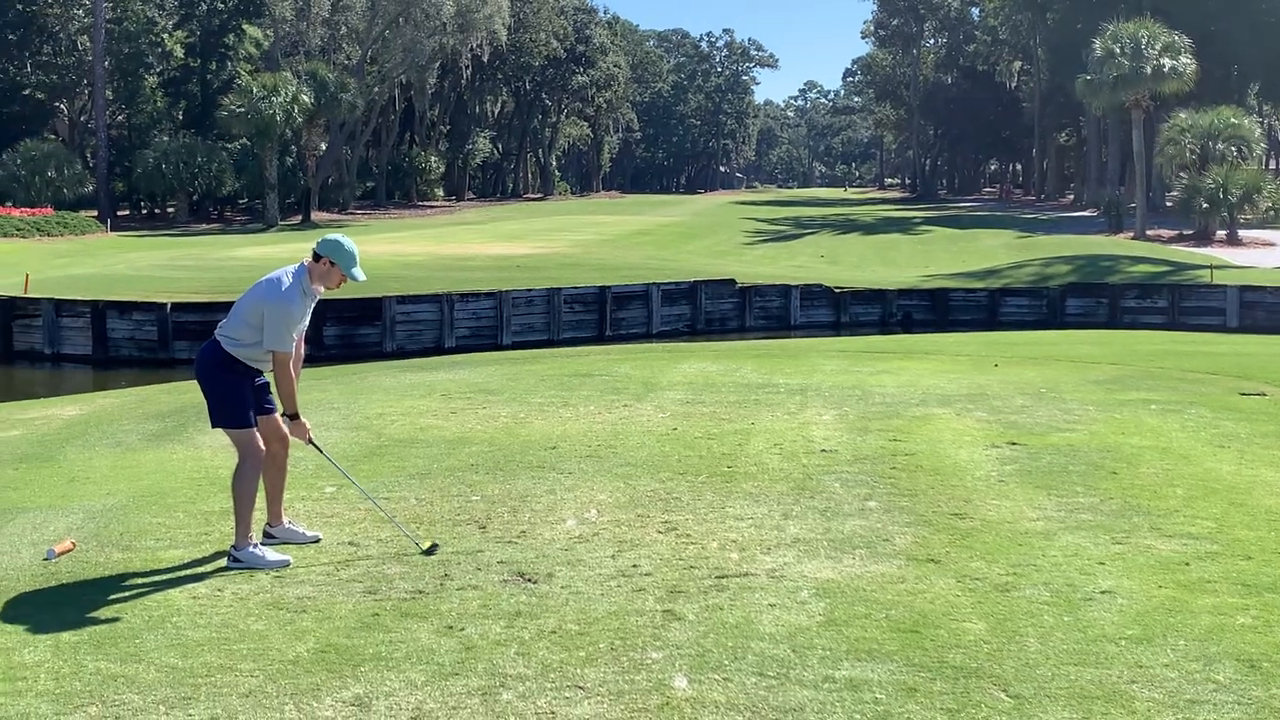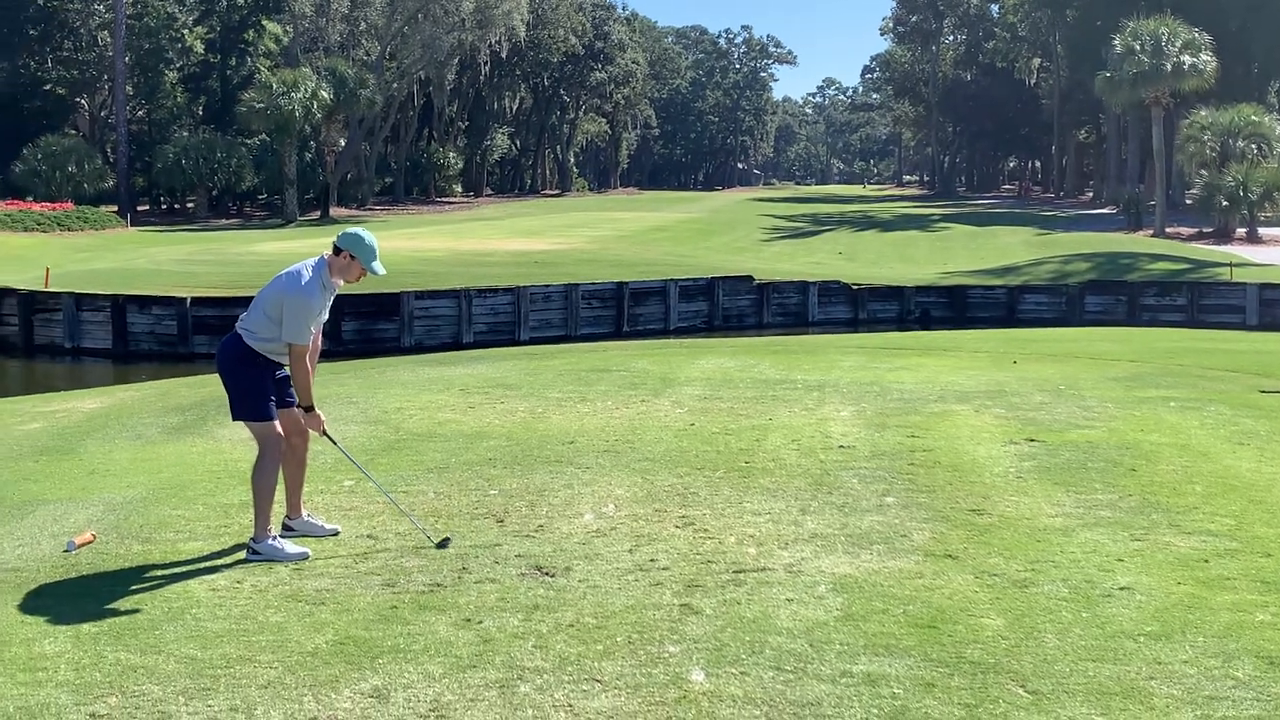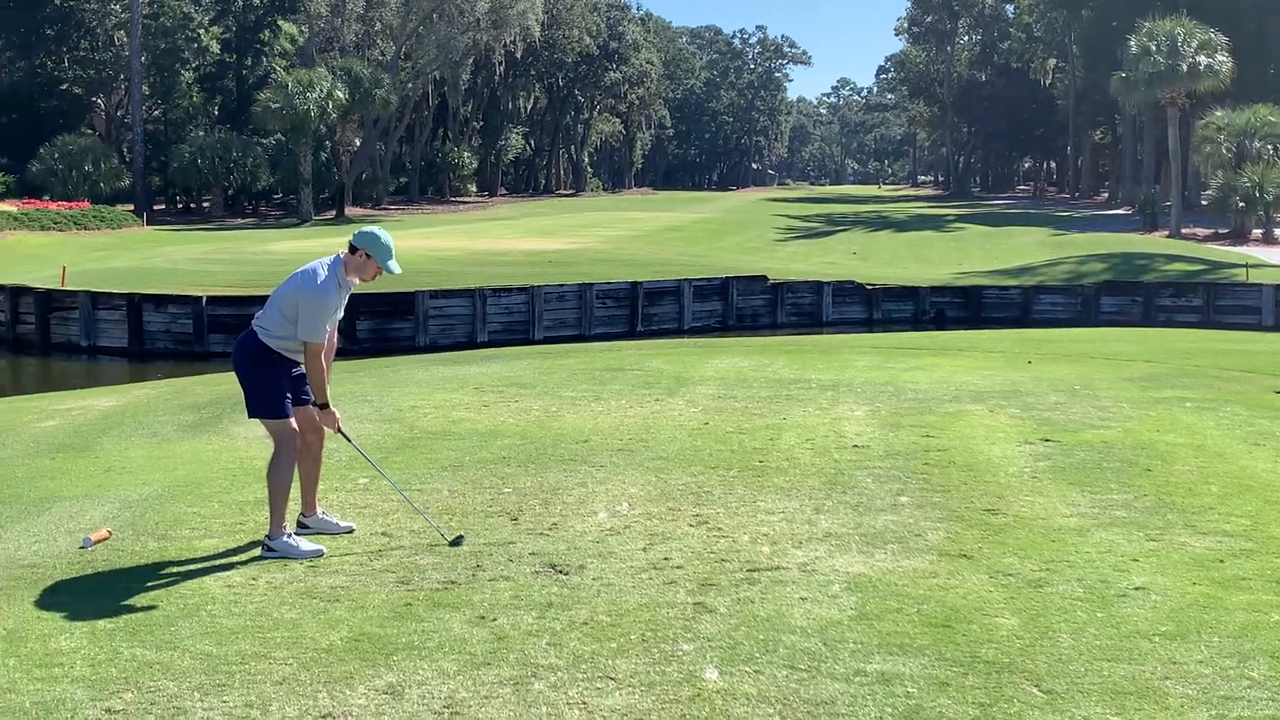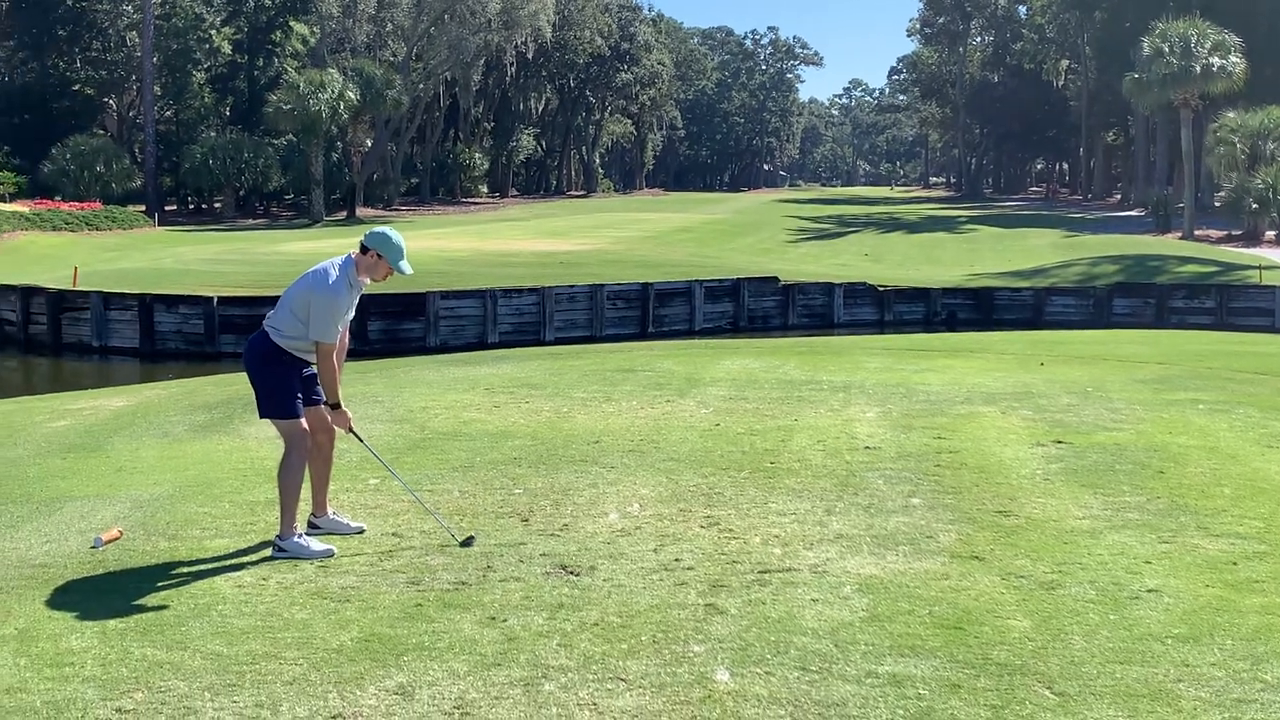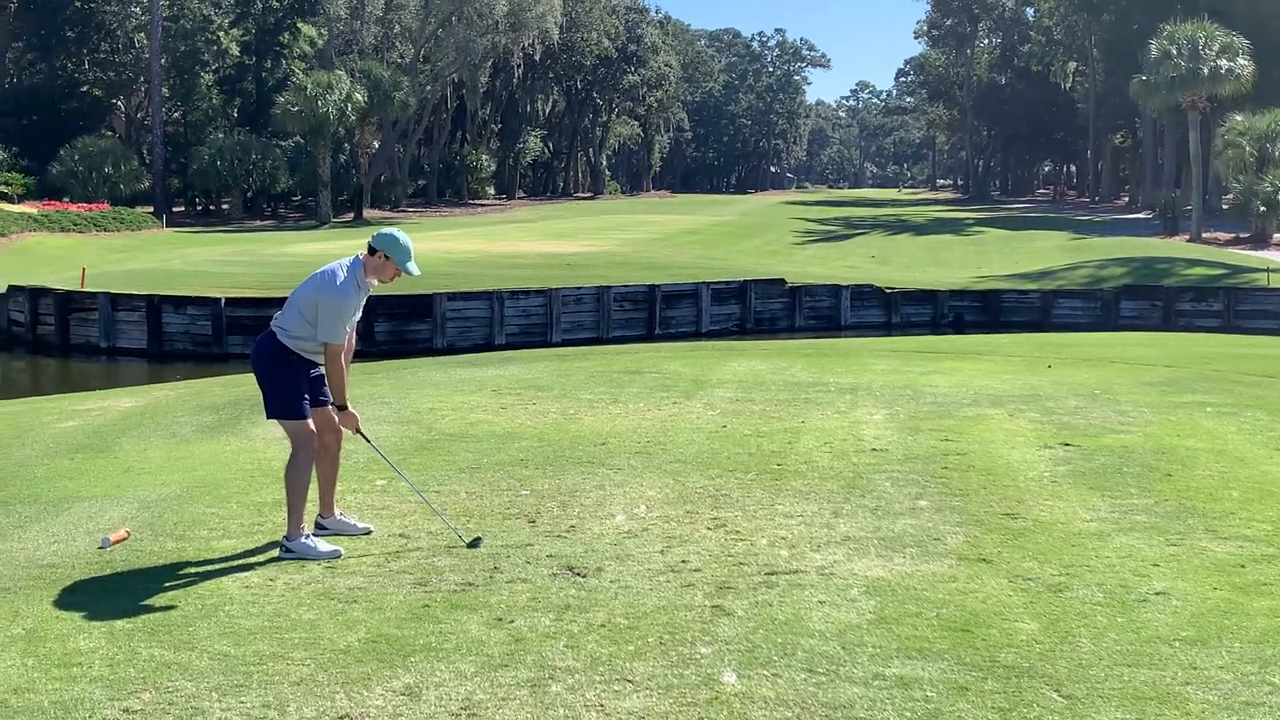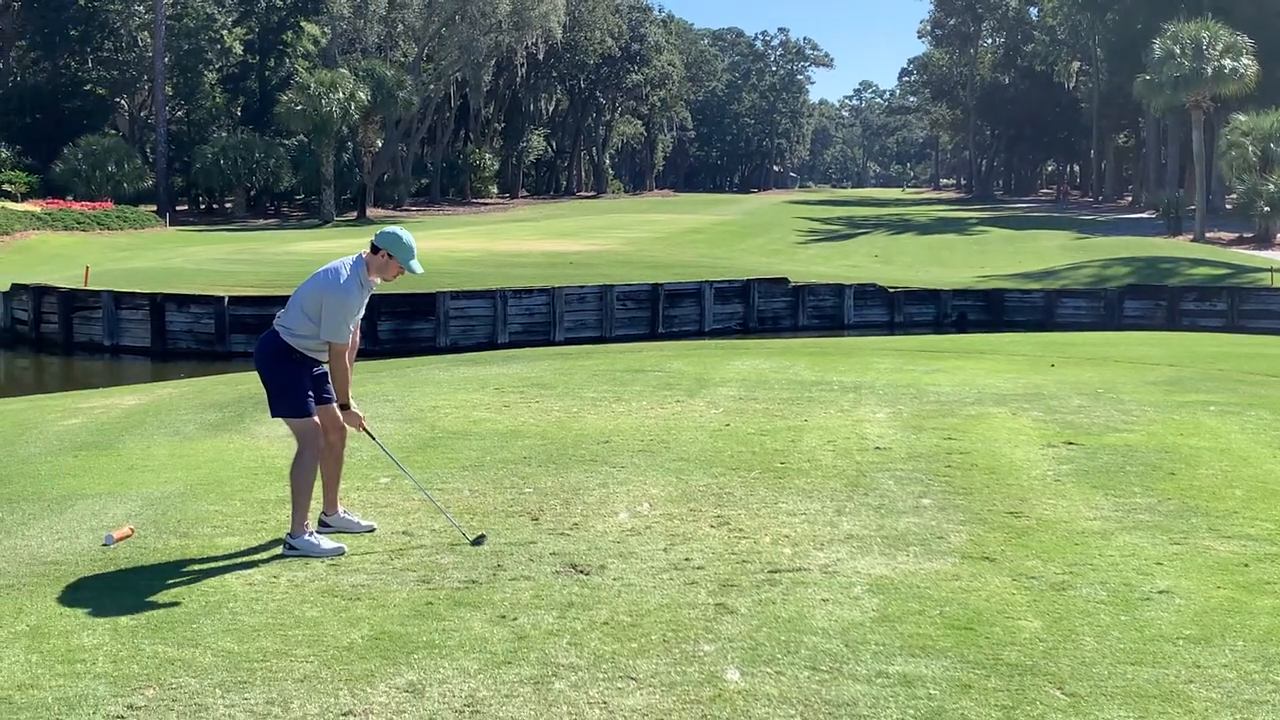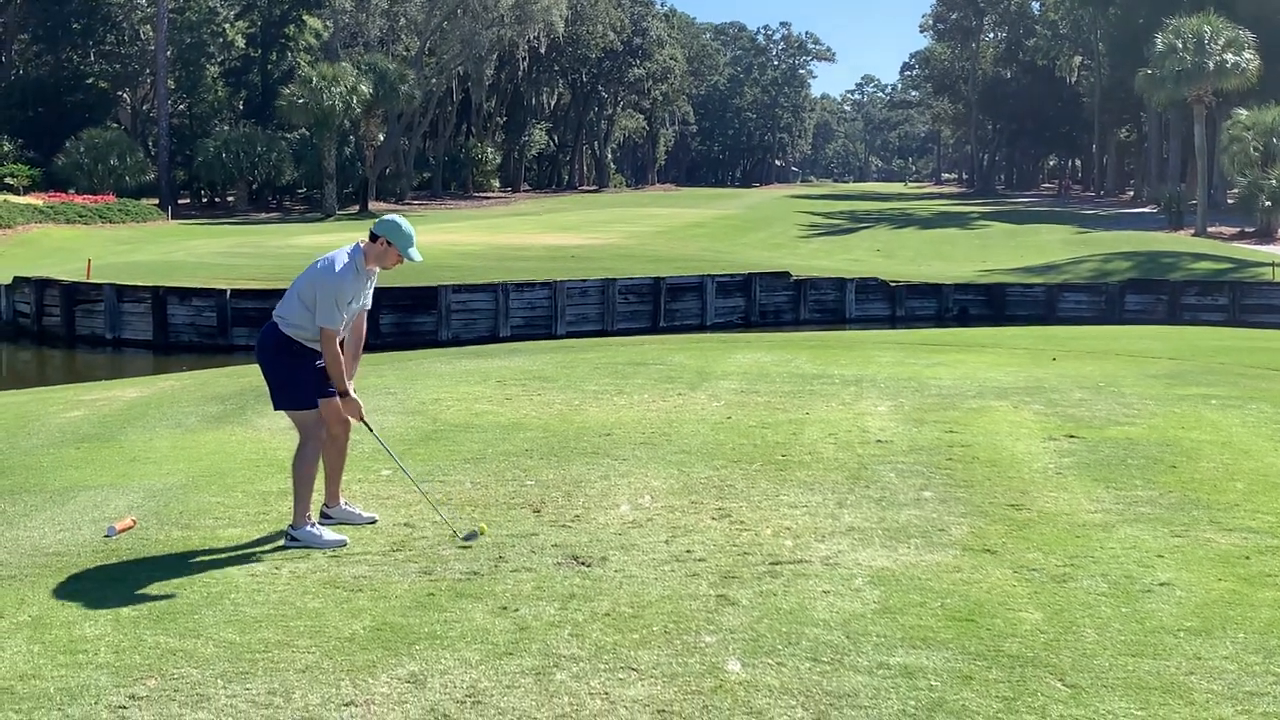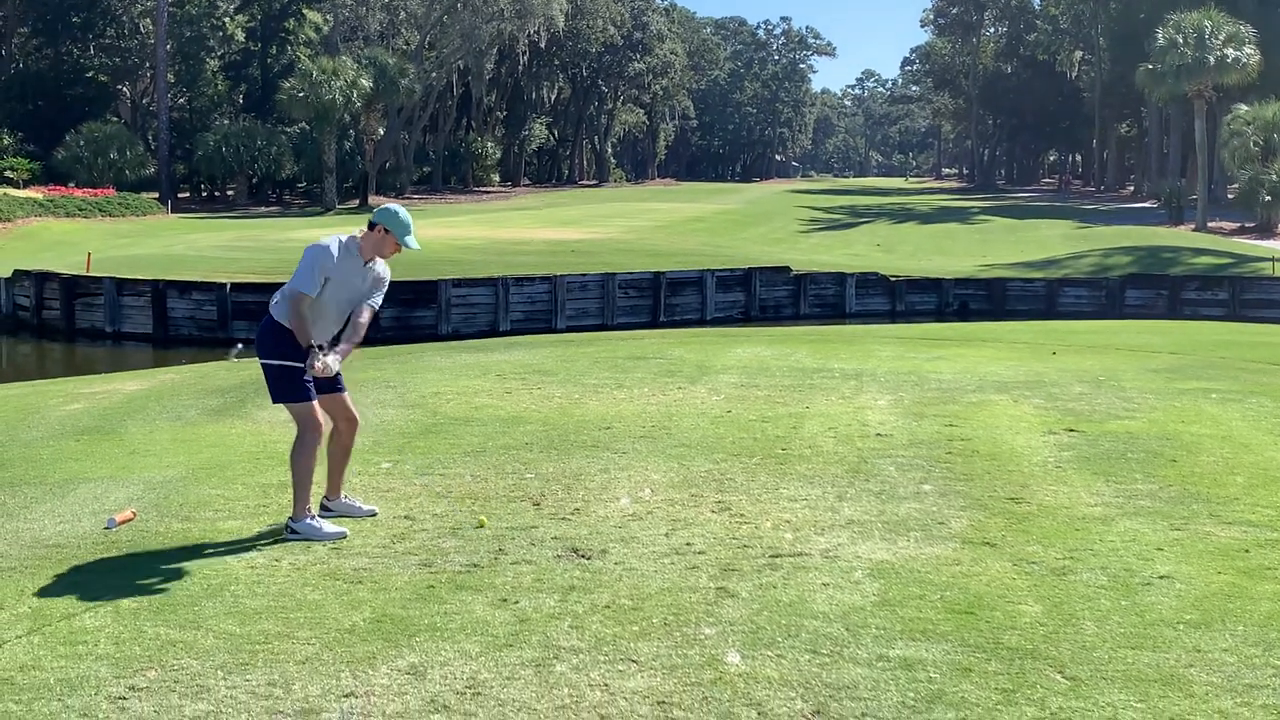
dt=0.2s
person 1, frame 1
left shoulder: (308, 287)
right shoulder: (285, 297)
left elbow: (297, 347)
right elbow: (282, 365)
left wrist: (290, 409)
right wrist: (294, 416)
left hip: (246, 367)
right hip: (222, 366)
left knee: (279, 441)
right knee: (253, 452)
left ankle: (276, 524)
right ankle: (242, 547)
person 1, frame 2
left shoulder: (327, 280)
right shoulder: (305, 290)
left elbow: (314, 341)
right elbow: (299, 357)
left wrist: (306, 400)
right wrist: (309, 408)
left hip: (267, 359)
right hip: (243, 358)
left knee: (298, 435)
right knee: (273, 444)
left ankle: (295, 517)
right ankle: (261, 539)
person 1, frame 3
left shoulder: (343, 278)
right shoulder: (321, 288)
left elbow: (330, 338)
right elbow: (314, 355)
left wrist: (323, 392)
right wrist: (324, 405)
left hip: (283, 357)
right hip: (259, 356)
left knee: (313, 432)
right knee: (289, 441)
left ankle: (310, 514)
right ankle: (276, 536)
person 1, frame 4
left shoulder: (354, 278)
right shoulder: (332, 288)
left elbow: (341, 338)
right elbow: (326, 355)
left wrist: (335, 394)
right wrist: (336, 405)
left hip: (294, 357)
right hip: (270, 356)
left knee: (324, 433)
right knee: (299, 442)
left ankle: (321, 515)
right ankle: (287, 537)
person 1, frame 5
left shoulder: (361, 278)
right shoulder: (340, 289)
left elbow: (348, 339)
right elbow: (334, 356)
left wrist: (341, 397)
right wrist: (343, 406)
left hip: (302, 358)
right hip: (277, 357)
left knee: (331, 434)
right knee: (307, 442)
left ankle: (328, 516)
right ankle: (294, 537)
person 1, frame 6
left shoulder: (363, 276)
right shoulder: (343, 289)
left elbow: (353, 337)
right elbow: (338, 355)
left wrist: (346, 394)
right wrist: (346, 405)
left hip: (305, 356)
right hip: (281, 356)
left knee: (336, 431)
right knee: (312, 440)
left ankle: (331, 513)
right ankle: (298, 534)
person 1, frame 7
left shoulder: (368, 271)
right shoulder: (339, 275)
left elbow: (357, 329)
right elbow: (329, 343)
left wrist: (349, 382)
right wrist: (344, 393)
left hip: (306, 348)
right hip: (282, 347)
left knee: (339, 424)
right knee: (314, 432)
left ankle: (333, 505)
right ankle: (300, 526)
person 1, frame 8
left shoulder: (380, 273)
right shoulder: (326, 252)
left elbow: (360, 321)
right elbow: (296, 307)
left wrist: (336, 356)
right wrist: (311, 352)
left hip: (316, 345)
right hip: (282, 338)
left knee: (347, 421)
right knee: (312, 424)
left ankle: (334, 498)
right ankle: (300, 518)
